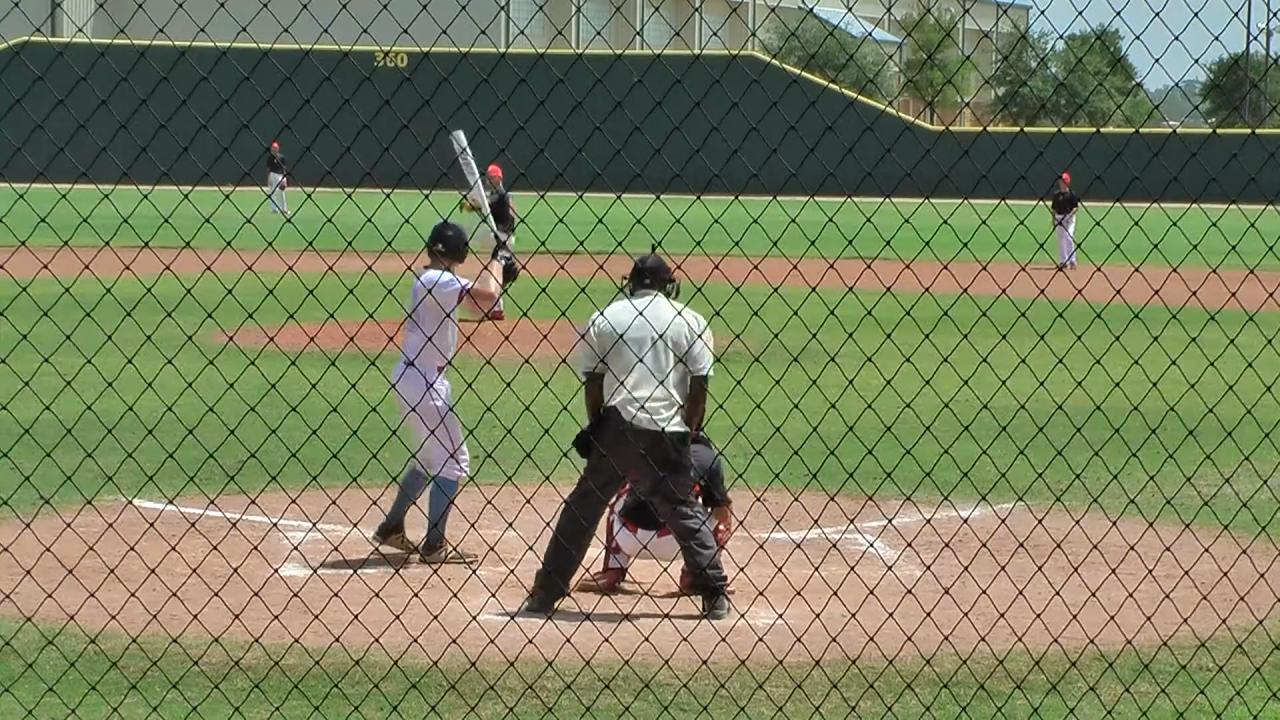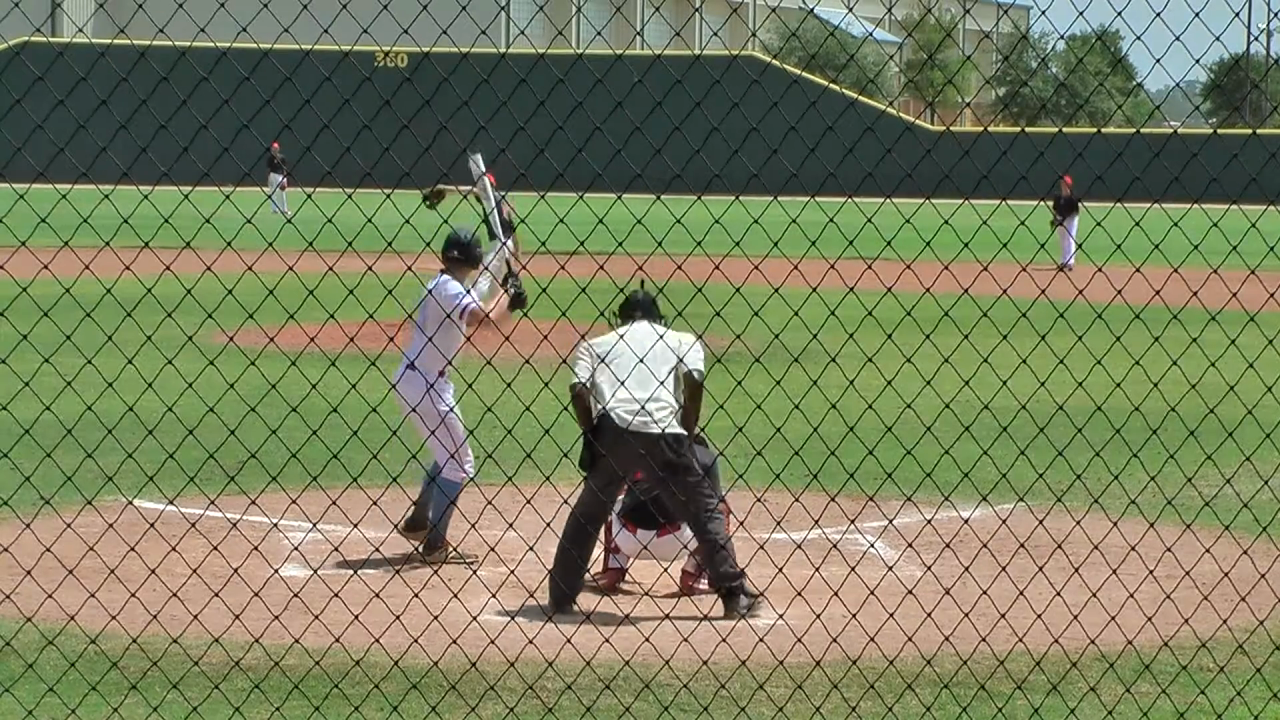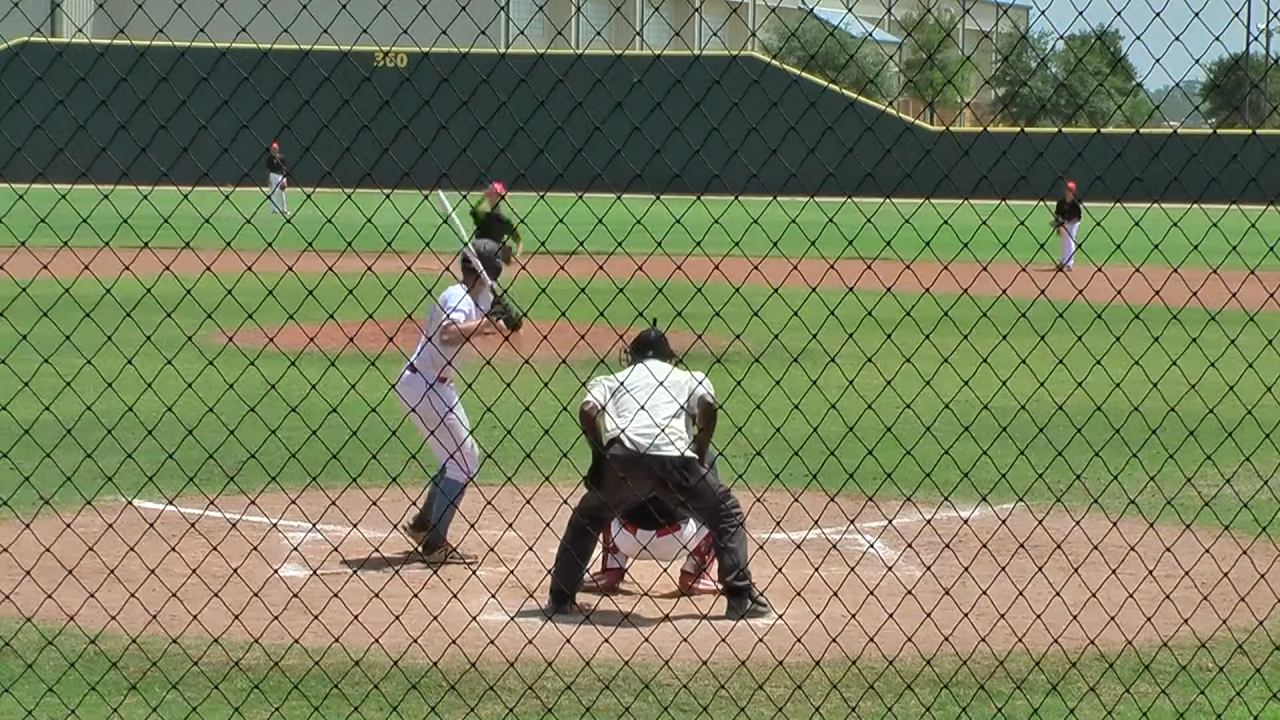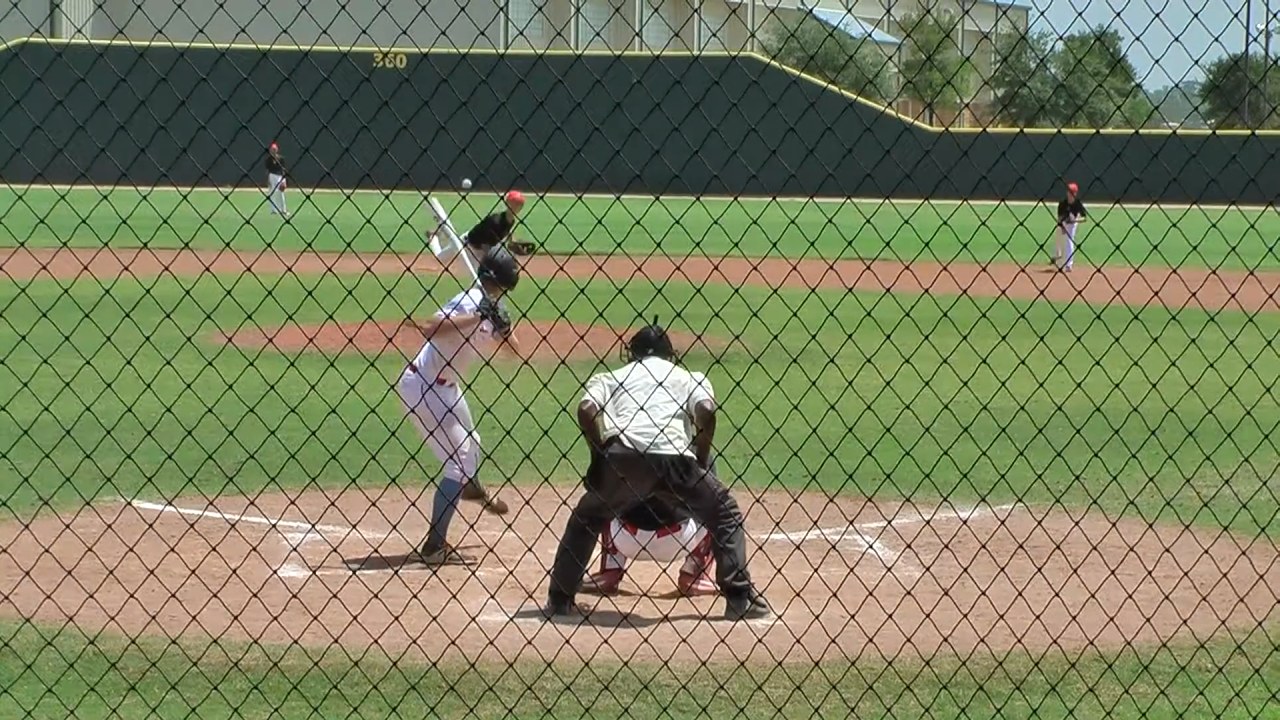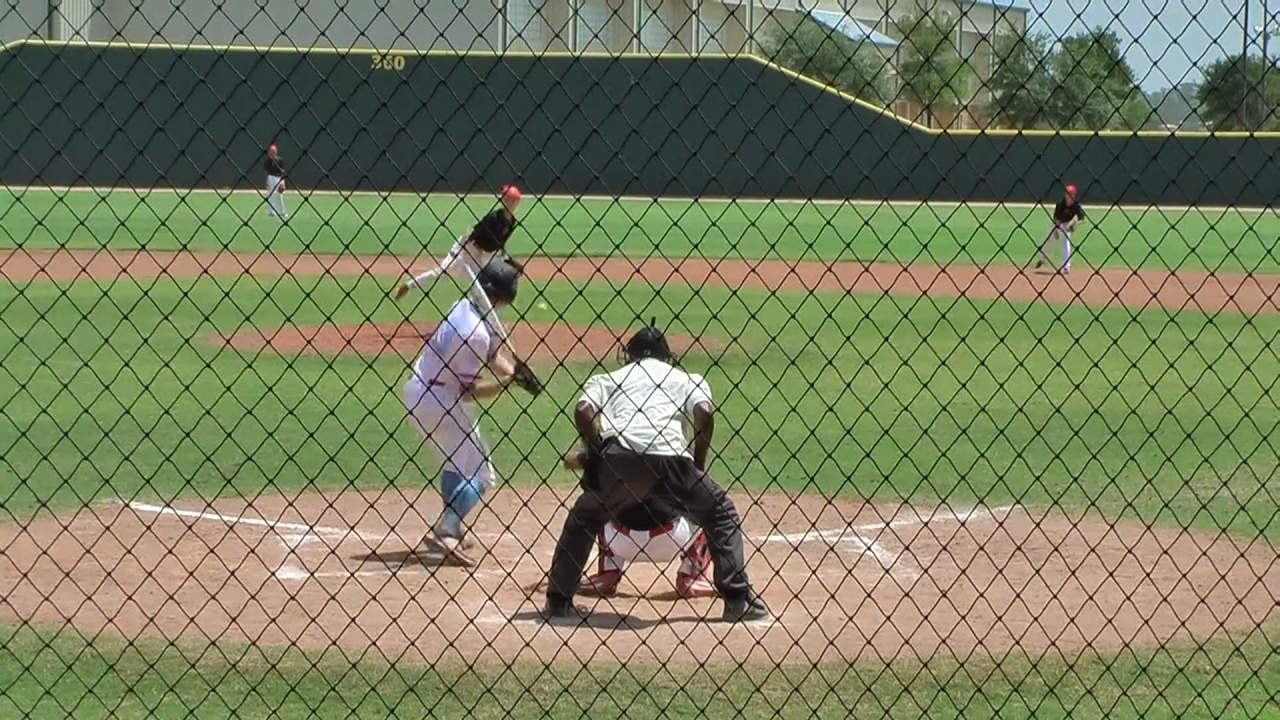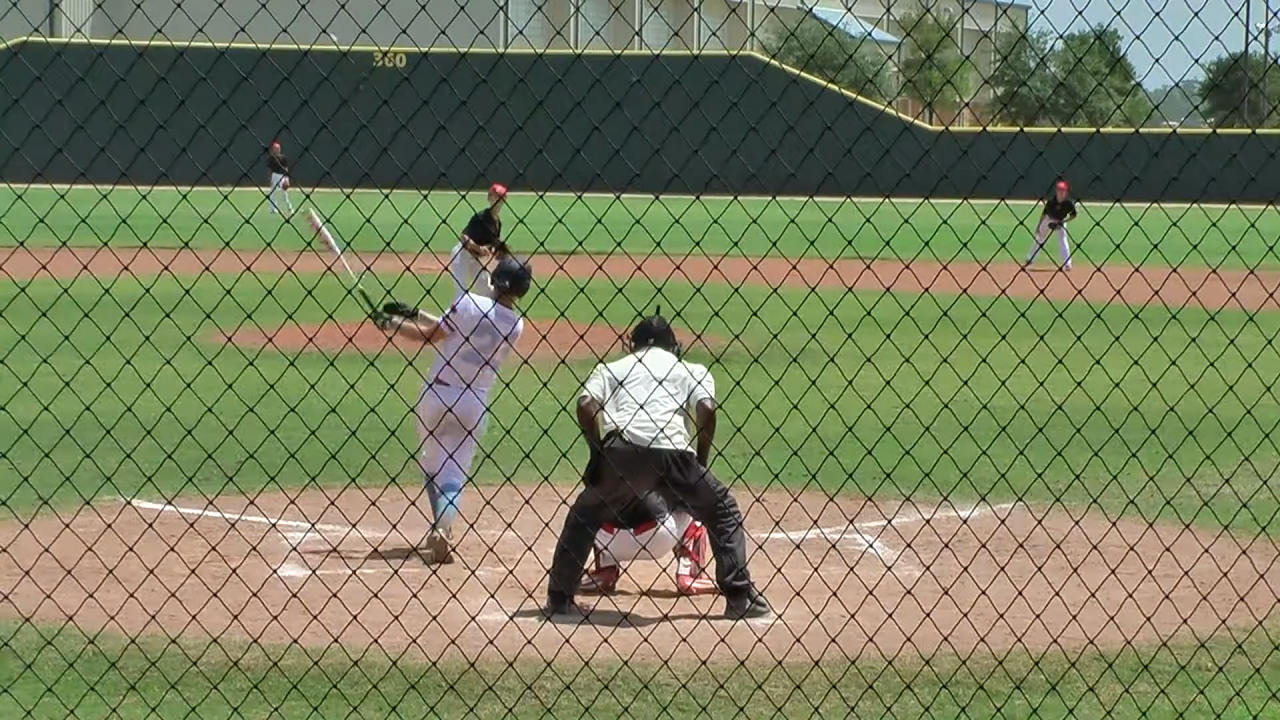
dt=0.3s
person 1, frame 1
left shoulder: (430, 279)
right shoulder: (440, 281)
left elbow: (479, 301)
right elbow: (487, 295)
left wrist: (499, 274)
right wrist: (497, 260)
left hip: (418, 378)
right hip: (423, 382)
left knee: (432, 458)
right knee: (454, 462)
left ankle: (392, 527)
right ankle: (434, 545)
person 1, frame 2
left shoulder: (444, 285)
right shoulder: (449, 288)
left elbow: (483, 317)
right elbow: (486, 320)
left wrist: (507, 298)
right wrist: (505, 288)
left hip: (426, 381)
right hip: (423, 384)
left knee: (449, 455)
right knee: (459, 464)
left ankle: (418, 521)
right ankle: (435, 545)
person 1, frame 3
left shoulder: (483, 296)
right shoulder: (457, 297)
left elbow: (508, 338)
right elbow: (448, 337)
left wrist: (508, 322)
right wrist: (485, 320)
left hip: (440, 385)
right hip: (422, 387)
left knee: (464, 453)
right knee: (463, 462)
left ankle: (423, 523)
right ankle: (434, 544)
person 1, frame 4
left shoulder: (492, 305)
right shoulder: (469, 301)
left elbow: (512, 349)
right elbow: (431, 329)
left wrist: (503, 327)
right wrist: (477, 317)
left hip: (445, 386)
right hip: (423, 387)
left knee: (469, 447)
right knee: (460, 462)
left ankle: (473, 490)
right ankle: (434, 546)
person 1, frame 5
left shoulder: (459, 305)
right shoulder: (479, 333)
right elbow: (468, 390)
left wrist: (509, 371)
right wrist: (506, 382)
left hip: (417, 392)
right hip: (448, 400)
left knee: (453, 464)
right knee: (481, 476)
left ankle: (451, 532)
right ankle: (446, 535)
person 1, frame 6
left shoulder: (469, 304)
right shoulder: (516, 325)
left elbow: (428, 336)
left wrist: (391, 323)
right wrist: (415, 314)
left hip: (437, 397)
right hip: (473, 404)
left knee: (433, 464)
right knee: (454, 477)
left ankle: (440, 529)
right ankle: (441, 530)
person 2, frame 1
left shoulder: (605, 318)
right shoulder: (691, 321)
left elbow: (591, 379)
right elbow: (699, 384)
left wrist: (595, 428)
right wrist: (689, 432)
left hip: (617, 426)
right hip: (667, 431)
left knee: (583, 508)
right knee: (687, 512)
left ankle: (544, 596)
right ankle: (714, 597)
person 2, frame 2
left shoulder: (595, 344)
right shoulder: (681, 340)
left elbow: (578, 391)
right elbow: (694, 381)
left wrist: (592, 436)
right wrist: (687, 431)
left hip: (614, 432)
right hip: (664, 434)
left knee: (588, 512)
right knee: (704, 509)
left ankle: (561, 598)
right ankle: (735, 595)
person 2, frame 3
left shoulder: (609, 380)
right shoulder: (690, 377)
left elbow: (588, 411)
right elbow: (708, 405)
left wrist: (600, 455)
right wrist: (700, 454)
left hip: (623, 457)
right hip: (674, 458)
left knee: (587, 518)
right knee: (726, 513)
left ankle: (560, 599)
right ankle: (741, 598)
person 2, frame 4
left shoulder: (609, 377)
right shoulder: (689, 377)
left elbow: (586, 410)
right elbow: (707, 411)
left wrist: (599, 455)
right wrist: (701, 461)
left hip: (622, 457)
right hip: (673, 459)
left knee: (587, 518)
right knee: (724, 513)
left ankle: (559, 600)
right ankle: (740, 598)
person 2, frame 5
left shoulder: (605, 379)
right shoulder: (687, 378)
left elbow: (583, 411)
right elbow: (704, 412)
left wrist: (595, 457)
right wrist: (699, 464)
left hip: (619, 457)
right hip: (669, 459)
left knee: (583, 519)
right knee: (722, 513)
left ankle: (557, 601)
right ankle: (738, 600)
person 2, frame 6
left shoulder: (610, 368)
right shoulder: (692, 369)
left elbow: (585, 406)
right elbow: (707, 409)
left wrist: (598, 452)
right wrist: (701, 461)
left hip: (622, 452)
right hip: (672, 453)
left knee: (584, 516)
right knee: (723, 511)
left ankle: (560, 598)
right ankle: (740, 597)
